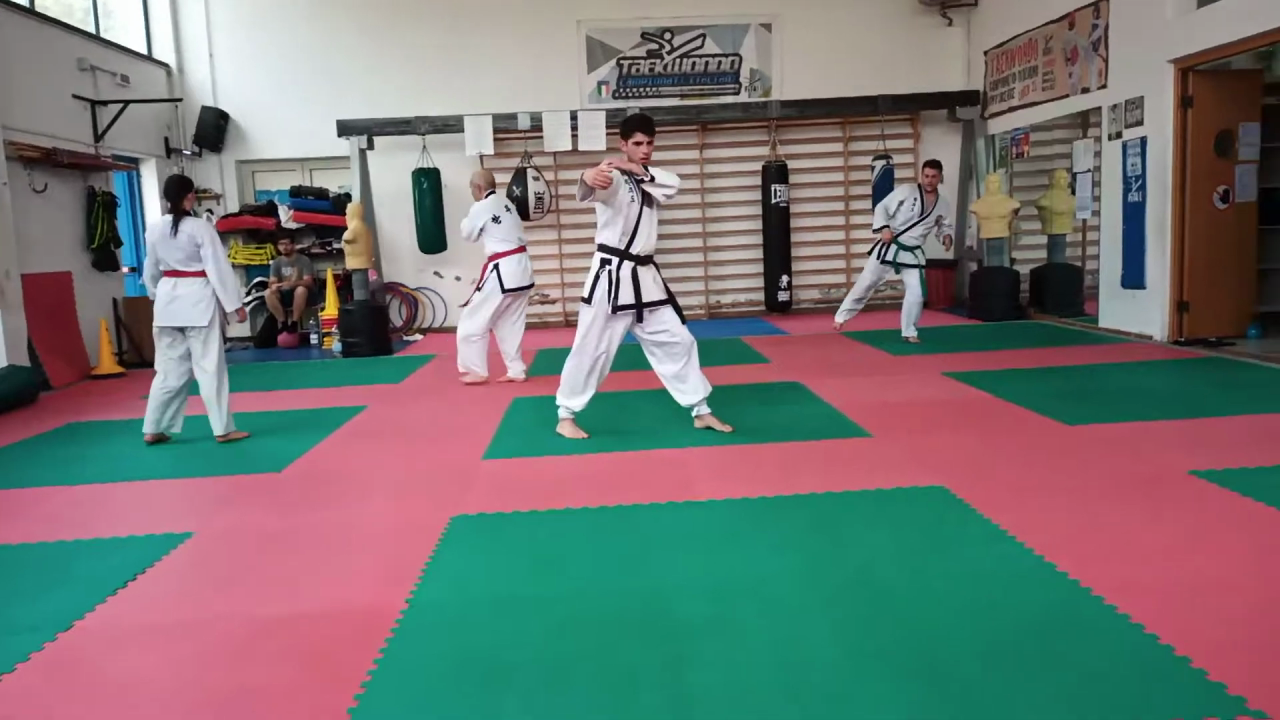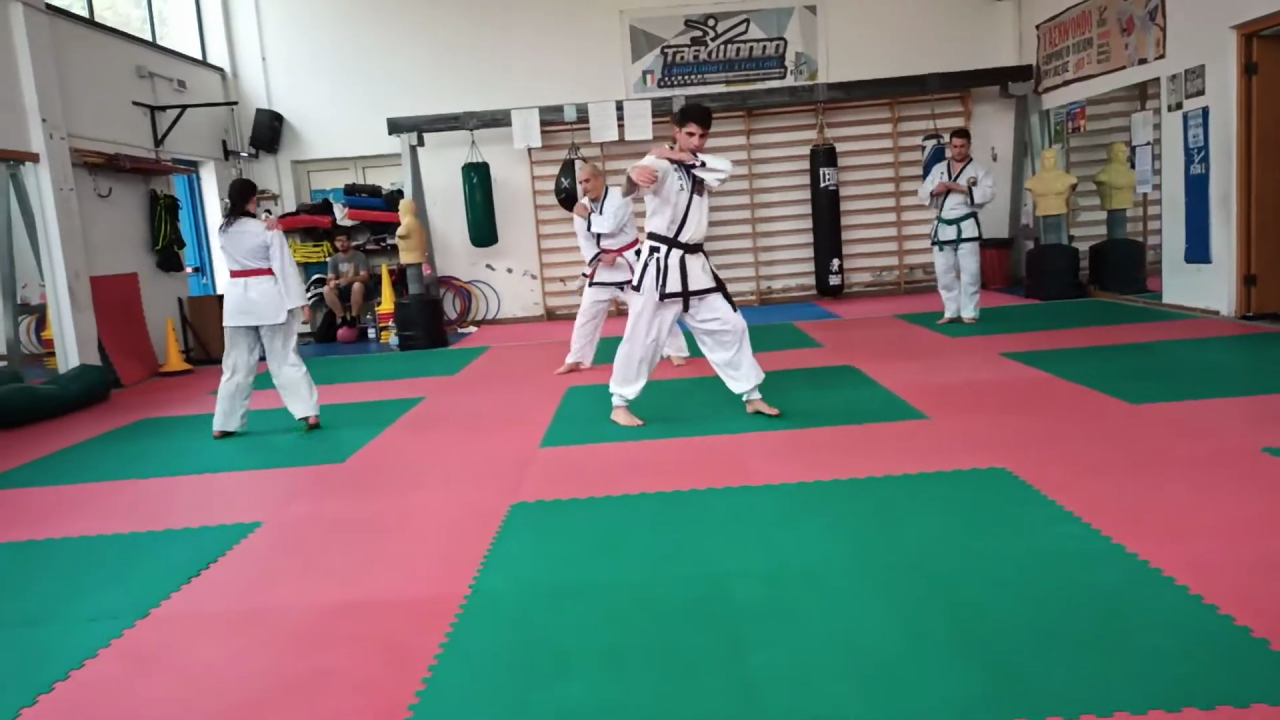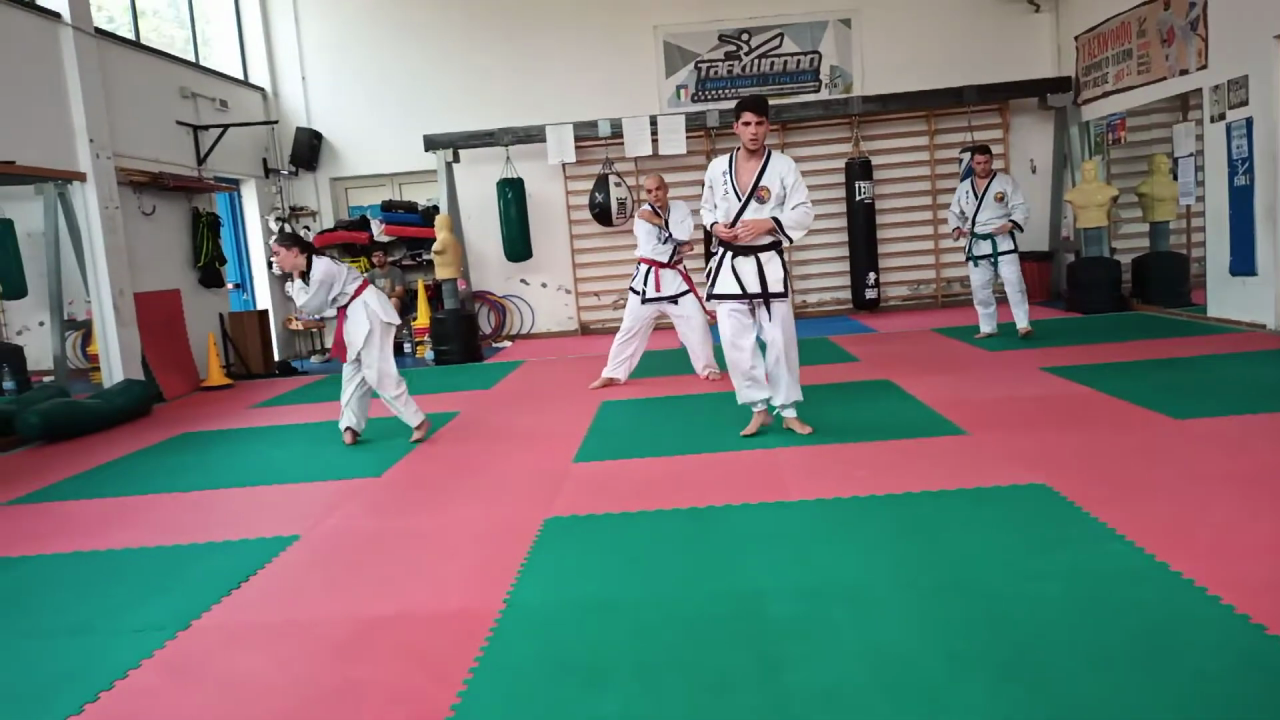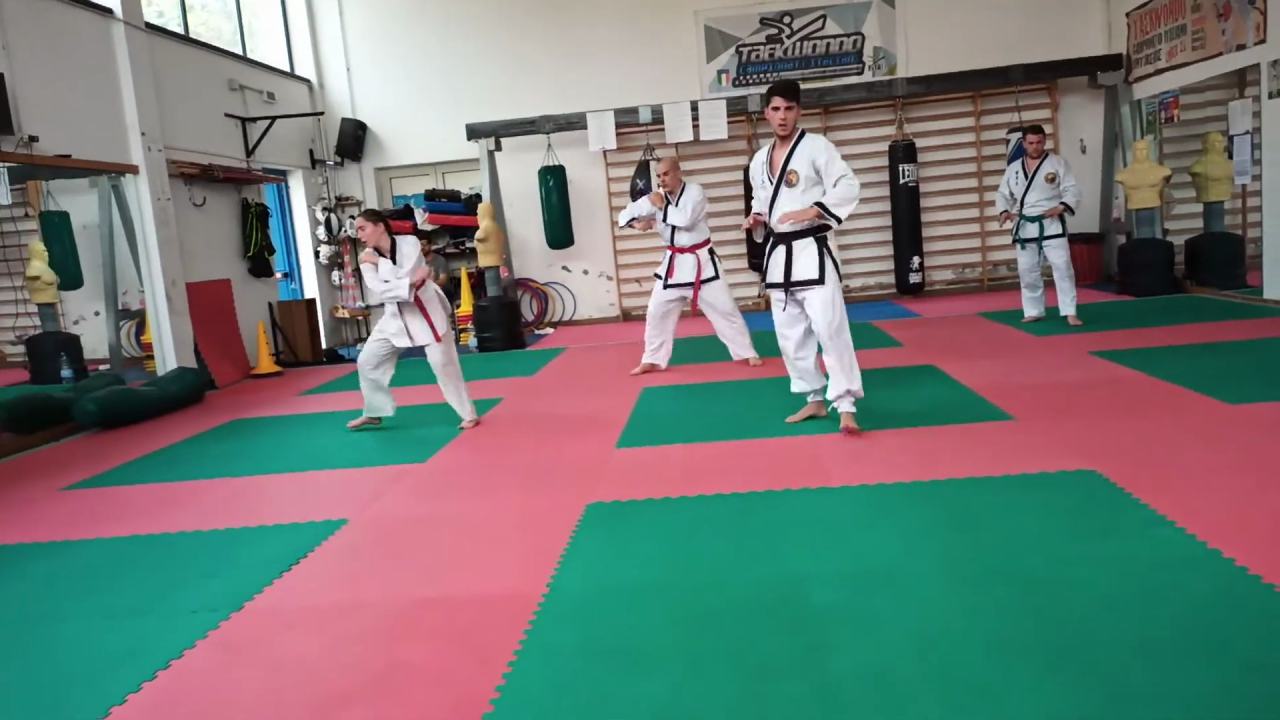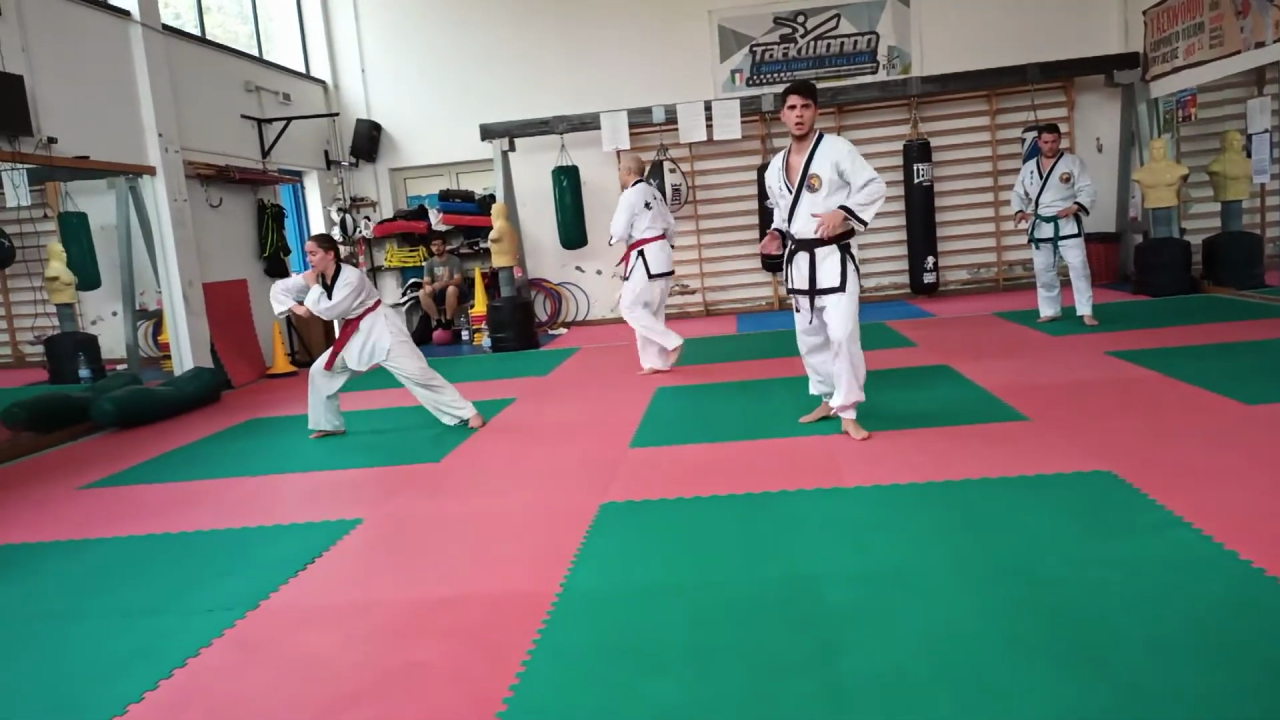
dt=0.5s
person 1, frame 1
left shoulder: (645, 178)
right shoulder: (611, 176)
left elbow: (672, 184)
right elbow: (590, 189)
left wrist: (636, 168)
right wrist: (587, 177)
left hip: (645, 275)
right hip: (612, 275)
left knee: (677, 341)
right knee: (591, 348)
left ankle: (701, 411)
right ankle: (566, 416)
person 1, frame 2
left shoulder: (697, 166)
right shoulder: (659, 163)
left elbow: (725, 168)
right elbow: (641, 176)
left wrist: (687, 158)
right wrist: (634, 174)
left hip: (695, 263)
right hip: (661, 263)
left knee: (729, 327)
right knee: (643, 336)
left ankle: (752, 395)
right ankle: (620, 403)
person 1, frame 3
left shoulder: (783, 166)
right shoulder: (717, 167)
left elbow: (804, 213)
right elbow: (707, 208)
left wrist: (767, 224)
right wrist: (715, 227)
left hip: (767, 264)
right hip: (729, 265)
left knee: (781, 342)
right knee: (737, 345)
left ankle: (788, 411)
right ankle: (759, 410)
person 1, frame 4
left shoulder: (817, 146)
right shoulder: (760, 159)
left elbow: (848, 187)
left wrist: (811, 211)
right wrist: (757, 217)
left hip: (812, 250)
right hip: (778, 253)
left knee: (829, 326)
right knee: (791, 334)
left ankle: (846, 406)
right ankle: (815, 398)
person 1, frame 5
left shoulder: (837, 148)
right shoulder: (776, 166)
left elbow: (875, 187)
left wrist: (842, 213)
right wrist: (777, 234)
left hip: (833, 258)
right hip: (799, 260)
left knee: (842, 333)
right knee: (809, 337)
left ankle: (848, 412)
right ankle: (828, 399)
person 2, frame 1
left shoulder: (153, 230)
right shoulder: (202, 228)
left elbow: (150, 271)
right elbow: (218, 268)
right wrist: (235, 304)
left hip: (167, 302)
right hip: (198, 300)
left knee: (169, 369)
right knee: (209, 366)
left ankle: (153, 429)
right ankle: (222, 429)
person 2, frame 2
left shoulder: (224, 230)
right shoulder: (269, 232)
right elbow: (285, 267)
left wrist: (269, 228)
right wrist: (300, 302)
left hip: (237, 300)
right hip: (269, 298)
left knee: (236, 365)
right knee: (286, 359)
left ankle: (224, 424)
right ankle: (308, 412)
person 2, frame 3
left shoulder: (320, 269)
right shoulder: (307, 272)
left elbow: (311, 307)
left wrist: (297, 283)
left hip: (368, 311)
right hip: (355, 319)
left knee: (378, 374)
right knee: (353, 374)
left ankle: (418, 420)
right ankle: (351, 426)
person 2, frame 4
left shoulder: (409, 243)
right shoulder: (369, 258)
left elbow: (407, 275)
right elbow: (379, 289)
left wrist: (379, 261)
right wrist: (412, 280)
left hip: (426, 307)
right hip: (396, 313)
left knee: (442, 362)
right knee: (368, 361)
left ankle: (468, 414)
right ankle: (375, 412)
person 2, frame 5
left shoulder: (352, 277)
right shoulder: (314, 278)
left elbow: (330, 311)
right elbow: (278, 289)
left wrist: (314, 288)
right wrist: (295, 307)
left hip: (381, 329)
right hip: (354, 334)
left knee: (417, 373)
right knee: (320, 372)
left ankle: (467, 412)
right ankle: (329, 425)
person 3, frame 1
left shoulder: (483, 206)
right shoulder: (505, 205)
left elbow: (467, 233)
left hip: (502, 271)
right hip: (516, 267)
left knee: (473, 321)
right knee: (507, 324)
left ankle: (477, 370)
right ankle: (515, 371)
person 3, frame 2
left shoulder: (618, 195)
right shoulder: (582, 206)
left elbow: (609, 227)
right elbow: (586, 240)
left wrist: (587, 216)
right wrist: (600, 259)
left hip: (630, 260)
right hip: (602, 264)
right knee: (587, 314)
left ankle: (676, 351)
right ankle: (577, 359)
person 3, frame 3
left shoulder: (680, 208)
right shoulder: (642, 214)
left elbow: (685, 234)
right elbow: (648, 246)
left wrist: (657, 221)
right wrist: (677, 250)
left hip: (675, 276)
right hip: (648, 278)
left knee: (696, 323)
right knee: (631, 328)
left ankle: (708, 367)
right ankle: (612, 374)
person 3, frame 4
left shoulder: (695, 192)
right shoulder: (657, 197)
left elbow: (686, 218)
right elbow: (626, 214)
left wrist: (662, 206)
right wrist: (636, 222)
left hip: (701, 260)
right hip: (674, 262)
left knee: (724, 308)
right knee: (657, 311)
left ankle: (747, 353)
right ankle: (652, 360)
person 3, frame 5
left shoulder: (630, 195)
right shoulder: (654, 193)
left elbow: (619, 233)
right elbow: (670, 226)
left wrist: (615, 239)
left hip: (646, 257)
right hip: (661, 253)
left knee: (631, 309)
right knee: (650, 312)
left ankle: (672, 343)
right ankle: (656, 362)
person 4, frame 1
left shoulder: (943, 205)
right shoulder: (905, 191)
left elbow: (946, 227)
right elbow: (882, 209)
left wrist: (947, 237)
right wrist: (884, 228)
left hip: (912, 253)
right hip: (888, 248)
left knee: (916, 294)
right knee: (866, 283)
left ankle: (909, 332)
right ankle: (843, 316)
person 4, frame 2
left shoulder: (978, 169)
right shoulder: (938, 169)
left elbow: (987, 193)
right elbow: (922, 192)
left wrist: (960, 188)
right wrist: (933, 192)
left hip: (966, 227)
right hip: (942, 227)
left knee: (970, 271)
right knee: (944, 273)
left ankle: (968, 313)
right ankle: (951, 312)
person 4, frame 3
left shoulder: (1006, 181)
right shoulder: (963, 187)
left elbow: (1020, 208)
right elbow: (954, 212)
left wrist: (1010, 225)
right wrist: (957, 228)
left hip: (1002, 242)
right hip: (977, 244)
left knee: (1014, 281)
right knee: (980, 288)
left ankle: (1024, 324)
right ankle: (988, 327)
person 4, frame 4
left shoulder: (1058, 163)
right shoulder: (1013, 168)
left elbow: (1072, 191)
right elbow: (1003, 194)
left wrist: (1061, 207)
right wrist: (1004, 211)
left hip: (1051, 225)
right hip: (1025, 227)
left knee: (1062, 267)
right knee: (1027, 271)
left ankle: (1070, 313)
right ankle: (1033, 311)
person 4, frame 5
left shoulder: (1073, 162)
right shoulder: (1028, 167)
left elbow: (1087, 191)
right elbow: (1018, 194)
left wrist: (1075, 207)
right wrist: (1019, 211)
left hip: (1067, 225)
right hip: (1040, 227)
left knee: (1078, 266)
right knee: (1043, 271)
left ankle: (1086, 312)
right ankle: (1050, 311)
